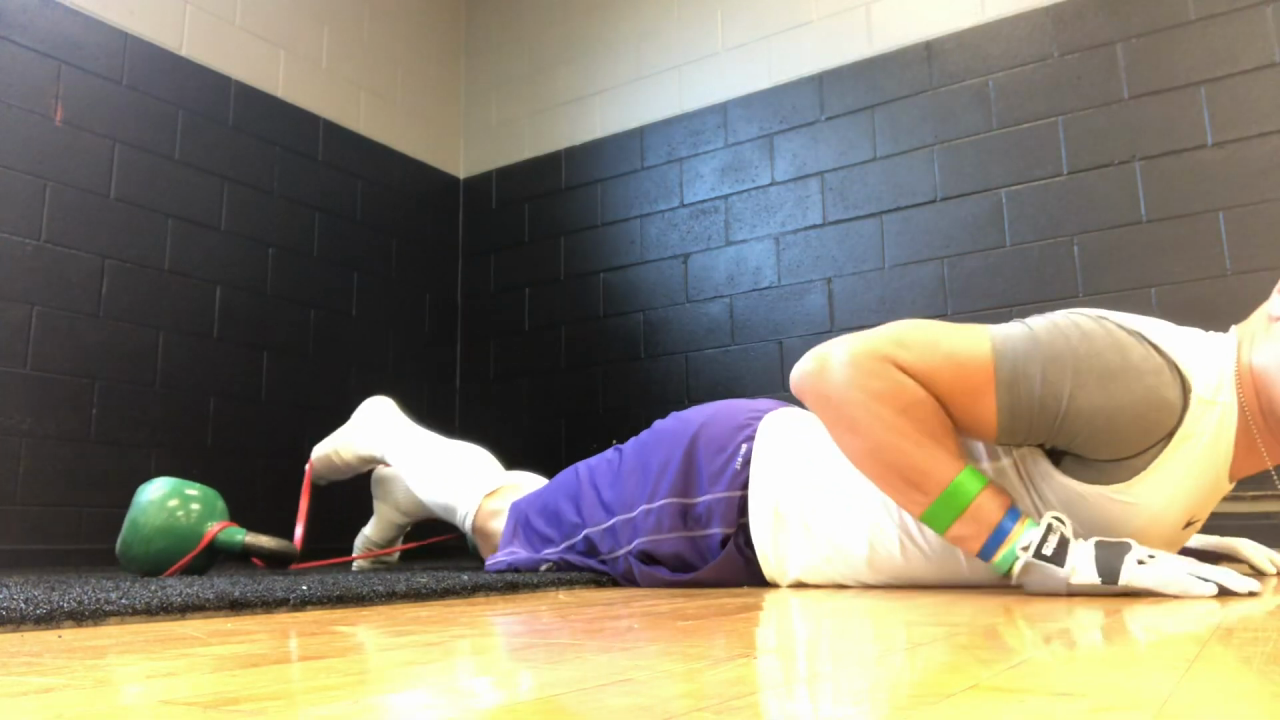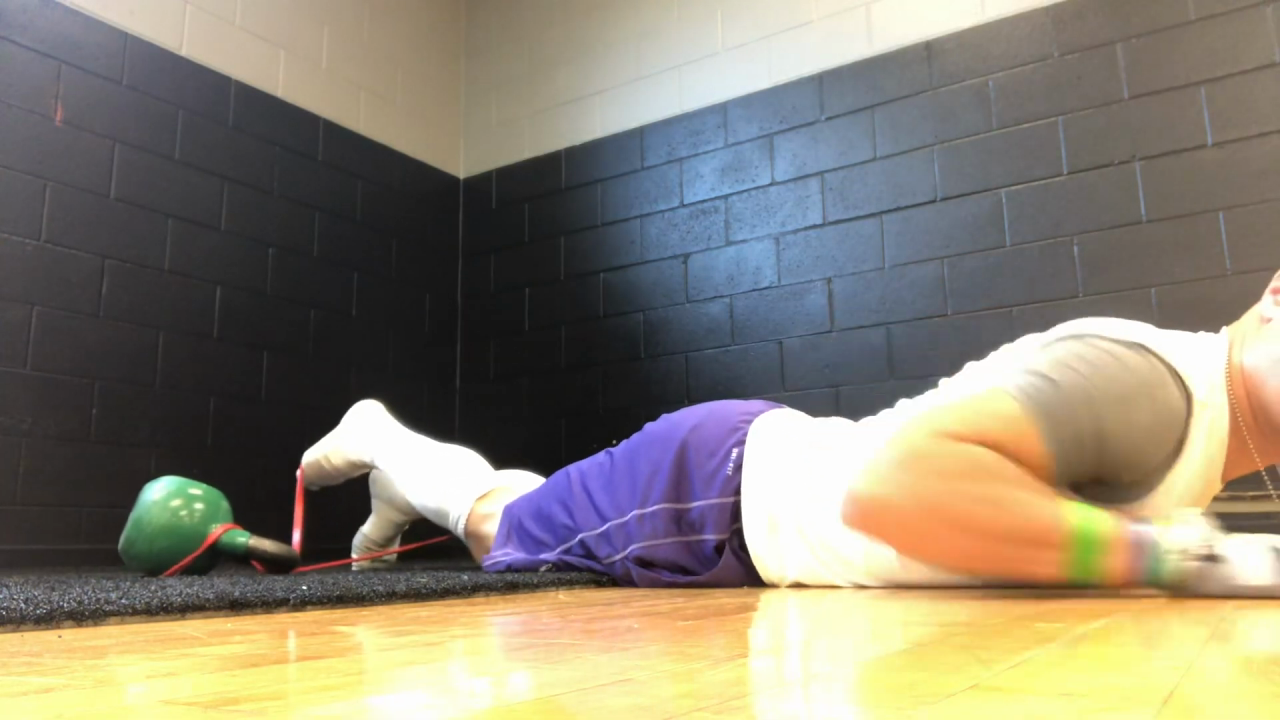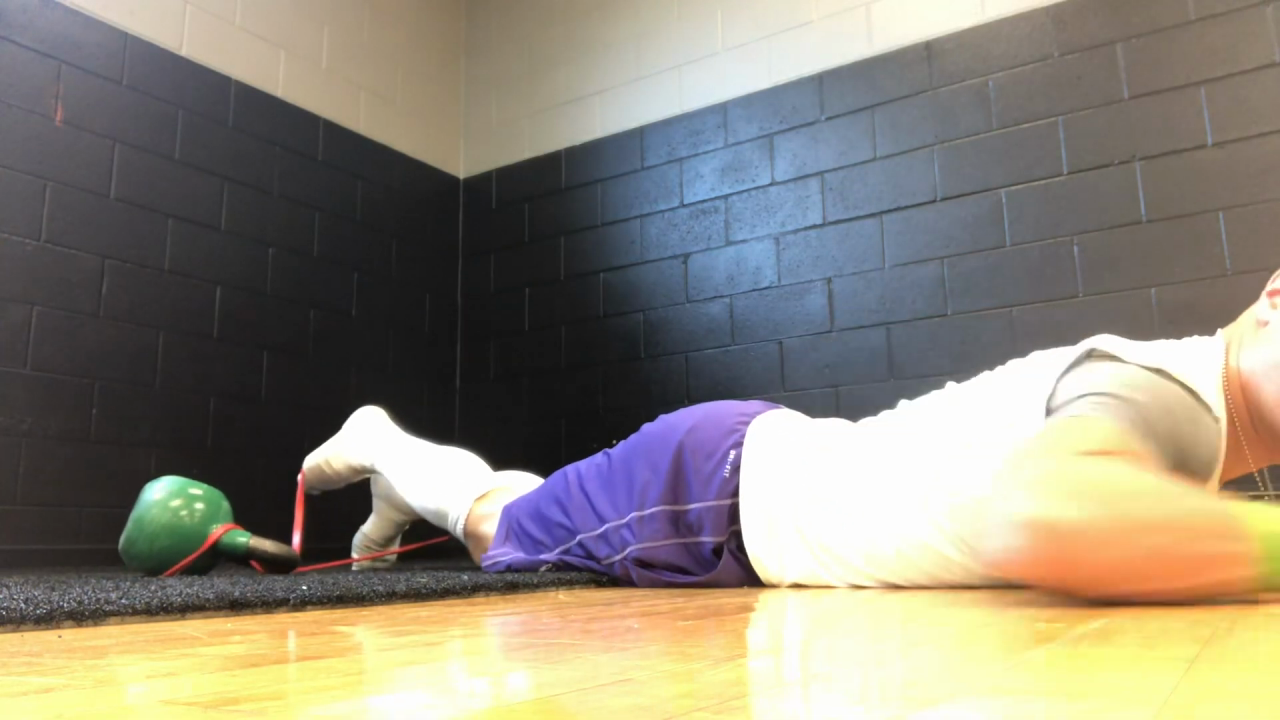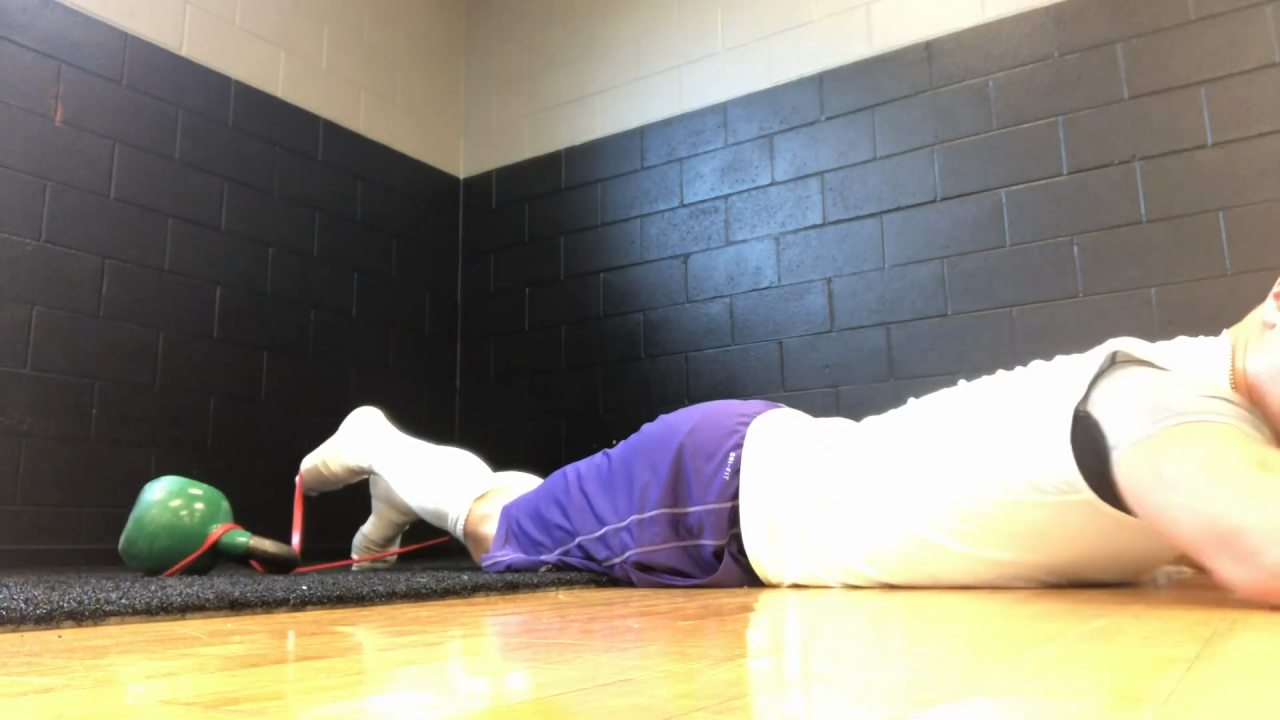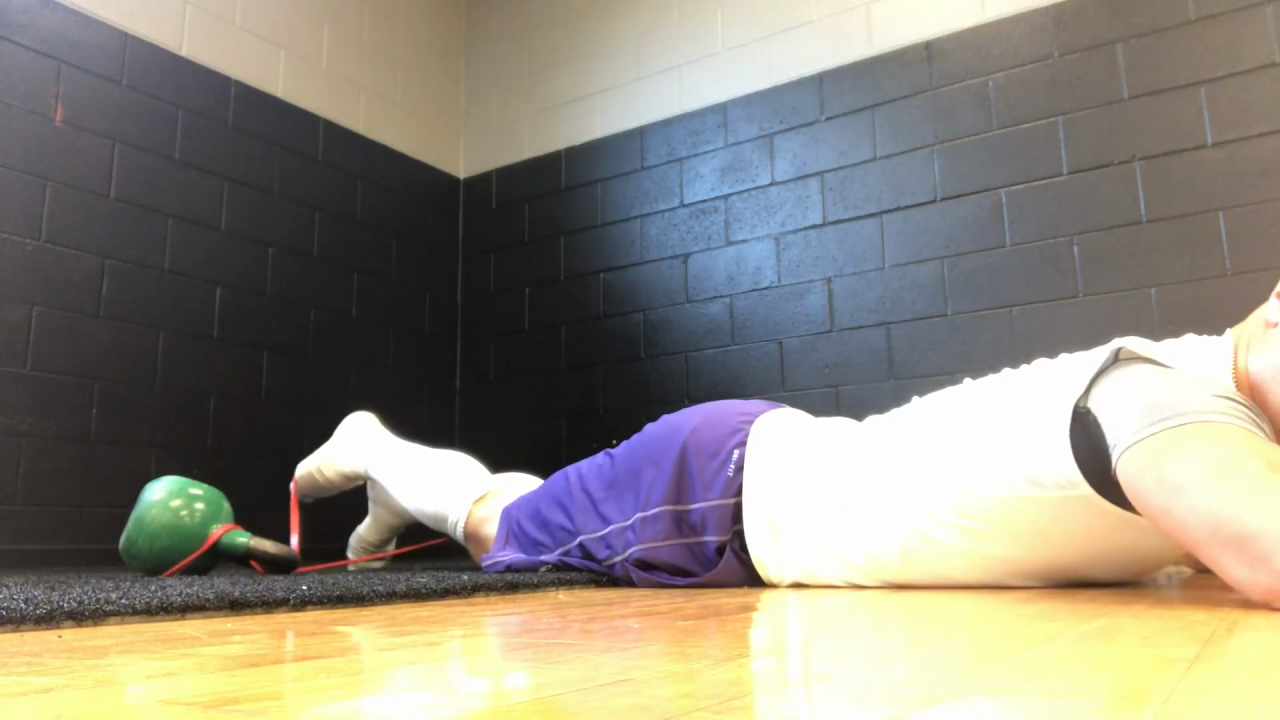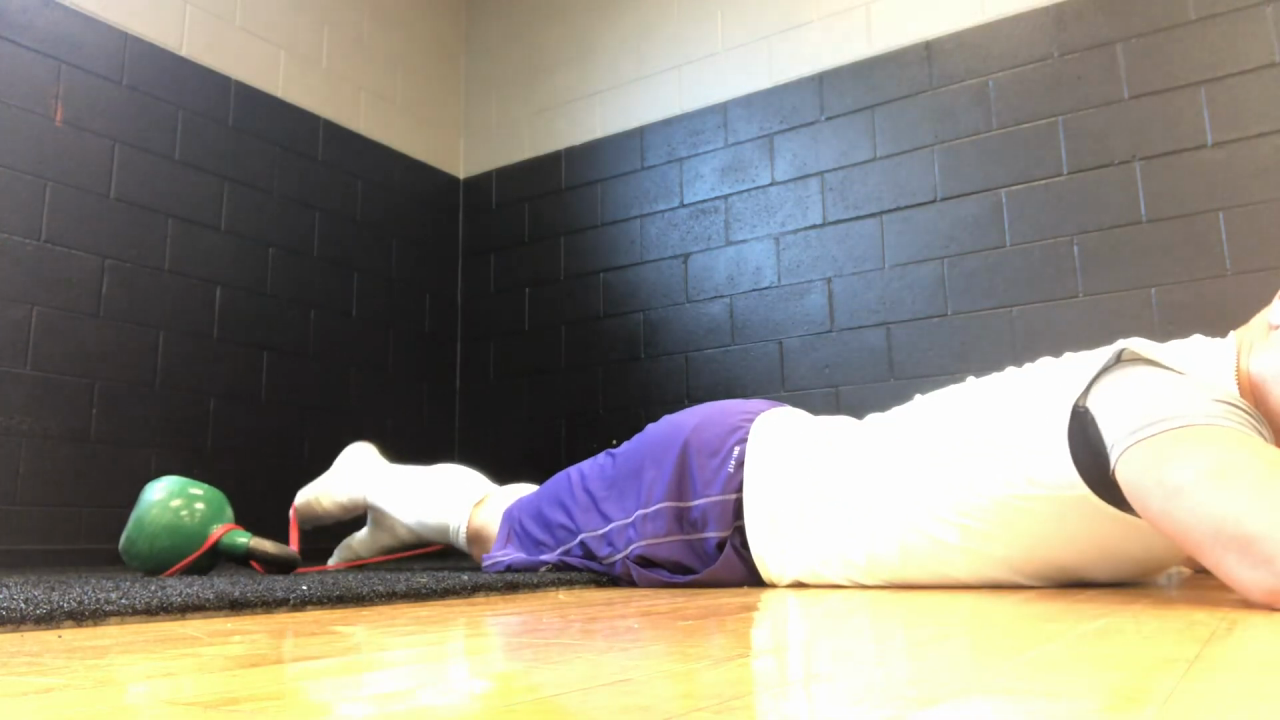
dt=0.2s
person 1, frame 1
right shoulder: (1140, 378)
right elbow: (838, 369)
left wrist: (1159, 537)
right wrist: (1026, 546)
left hip: (772, 476)
right hip: (721, 497)
left knee: (535, 518)
right knee: (514, 531)
left ankle: (414, 488)
right ankle: (391, 436)
person 1, frame 2
left shoulder: (1197, 409)
right shoulder: (1143, 385)
right elbow: (883, 483)
left wrist: (1184, 546)
right wrist: (1155, 553)
left hip: (766, 473)
right hip: (715, 495)
left knee: (525, 515)
right knee: (504, 533)
left ankle: (404, 488)
right ankle: (383, 441)
person 1, frame 3
left shoulder: (1196, 396)
right shoulder: (1161, 395)
right elbow: (1033, 525)
left hip: (771, 469)
right hip: (711, 494)
left knee: (526, 513)
right knee: (502, 529)
left ankle: (403, 486)
right ankle: (381, 444)
person 1, frame 4
left shoulder: (1193, 386)
right shoulder: (1173, 397)
left hip: (770, 465)
right hip: (717, 492)
left knee: (527, 513)
right knee: (501, 529)
left ankle: (402, 488)
right ankle: (379, 443)
person 1, frame 5
right shoulder: (1171, 391)
left hip: (771, 471)
right hip: (721, 491)
left knee: (528, 509)
right knee: (502, 528)
left ankle: (400, 489)
right ankle: (375, 449)
person 1, frame 6
right shoulder: (1169, 392)
left hip: (771, 472)
right hip: (722, 487)
right knee: (503, 528)
left ankle: (404, 511)
right ankle: (374, 479)
